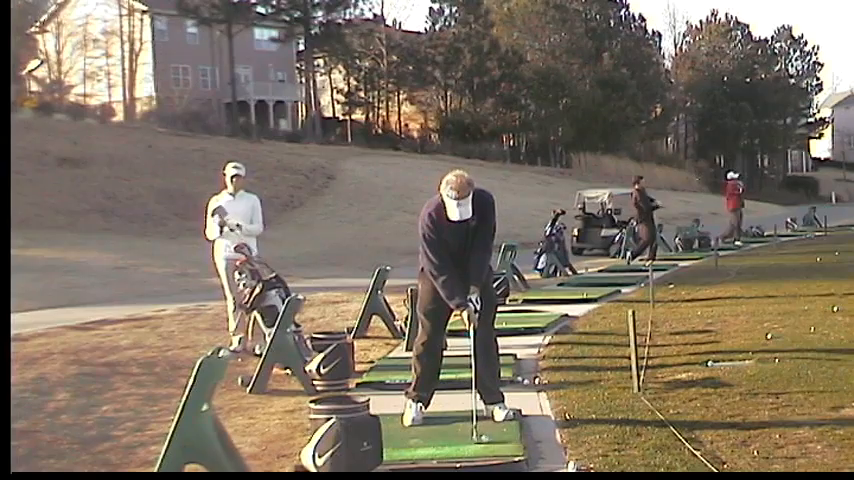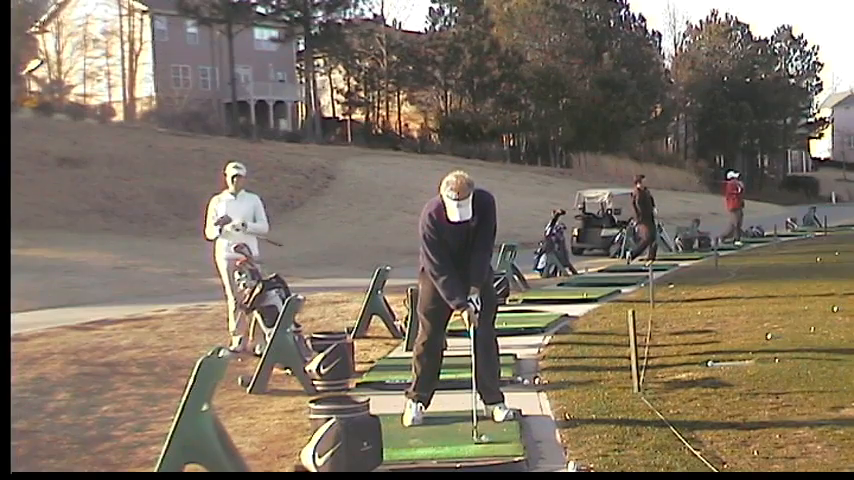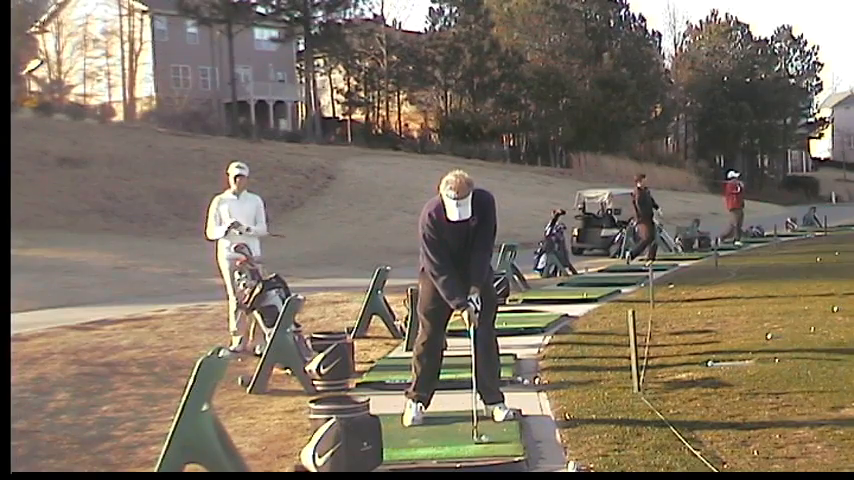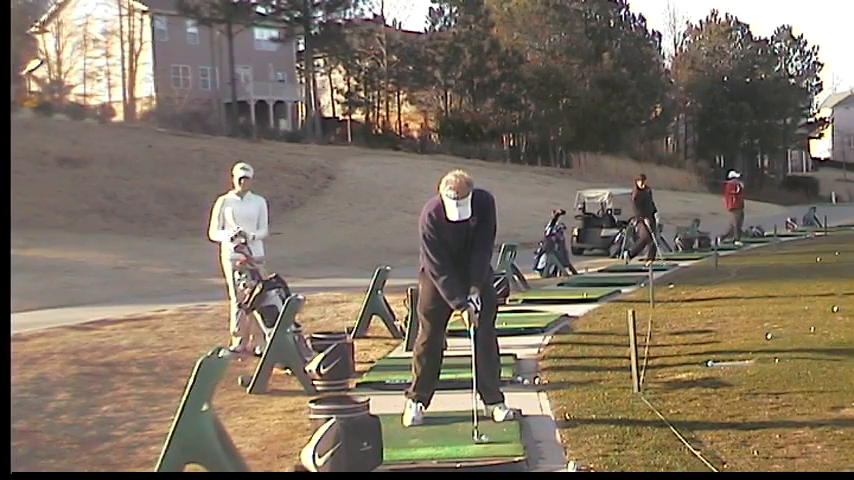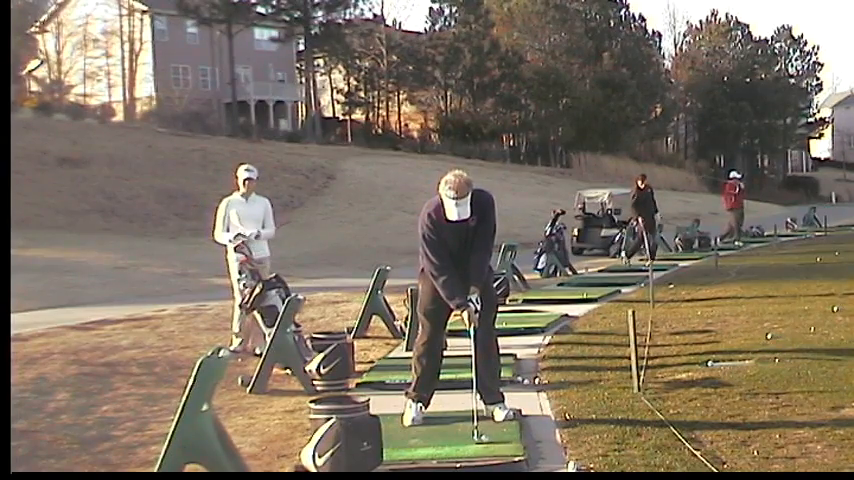
dt=0.3s
person 1, frame 1
left shoulder: (485, 202)
right shoulder: (430, 215)
left elbow: (483, 248)
right elbow: (437, 267)
left wrist: (474, 290)
right wrist: (460, 304)
left hip: (476, 273)
right hip: (438, 276)
left knee: (485, 335)
right knee: (429, 336)
left ankle: (493, 400)
right ankle: (416, 400)
person 1, frame 2
left shoulder: (485, 202)
right shoulder: (431, 215)
left elbow: (483, 249)
right elbow: (437, 267)
left wrist: (474, 290)
right wrist: (460, 305)
left hip: (477, 273)
right hip: (438, 277)
left knee: (485, 335)
right knee: (429, 336)
left ankle: (493, 399)
right ankle: (416, 399)
person 1, frame 3
left shoulder: (485, 202)
right shoulder: (430, 215)
left elbow: (483, 248)
right elbow: (437, 267)
left wrist: (475, 290)
right wrist: (460, 304)
left hip: (477, 273)
right hip: (438, 276)
left knee: (485, 335)
right knee: (429, 336)
left ankle: (493, 399)
right ankle: (416, 399)
person 1, frame 4
left shoulder: (485, 202)
right shoulder: (430, 215)
left elbow: (483, 249)
right elbow: (437, 267)
left wrist: (475, 290)
right wrist: (460, 304)
left hip: (477, 273)
right hip: (438, 276)
left knee: (485, 335)
right knee: (429, 336)
left ankle: (493, 399)
right ankle: (416, 400)
person 1, frame 5
left shoulder: (484, 202)
right shoulder: (430, 215)
left elbow: (483, 249)
right elbow: (437, 267)
left wrist: (474, 290)
right wrist: (459, 304)
left hip: (477, 273)
right hip: (437, 276)
left knee: (485, 335)
right knee: (429, 336)
left ankle: (493, 399)
right ankle: (416, 400)
person 2, frame 1
left shoulder: (252, 200)
right shoulder: (216, 201)
left elbow: (258, 229)
right elbow: (210, 234)
left wrist: (235, 225)
right wrist: (221, 225)
right hip: (225, 255)
right knee: (233, 298)
right ankle: (238, 340)
person 2, frame 2
left shoulder: (253, 200)
right shoulder: (217, 201)
left elbow: (264, 227)
right elbow: (209, 233)
left wrist: (242, 224)
right wrist: (218, 226)
left hip: (250, 255)
right hip: (226, 255)
right knee: (234, 298)
right ankle: (238, 340)
person 2, frame 3
left shoulder: (255, 201)
right shoulder: (219, 201)
left elbow: (262, 229)
right elbow: (210, 233)
left wrist: (245, 229)
right wrist: (226, 228)
left hip: (252, 255)
right hip: (228, 255)
right knee: (235, 298)
right ankle: (238, 340)
person 2, frame 4
left shoulder: (259, 202)
right shoulder: (223, 202)
left elbow: (264, 230)
right elbow: (213, 233)
left wrist: (251, 236)
right wrist: (231, 235)
left hip: (255, 256)
right hip: (232, 256)
right knee: (237, 299)
left ankle: (259, 342)
right ankle: (238, 341)
person 2, frame 5
left shoulder: (264, 203)
right shoulder: (228, 203)
left elbow: (271, 231)
right elbow: (218, 234)
left wrist: (255, 234)
right wrist: (233, 238)
left hip: (261, 257)
right hip: (238, 257)
right knee: (241, 300)
left ankle: (260, 342)
right ankle: (239, 341)
